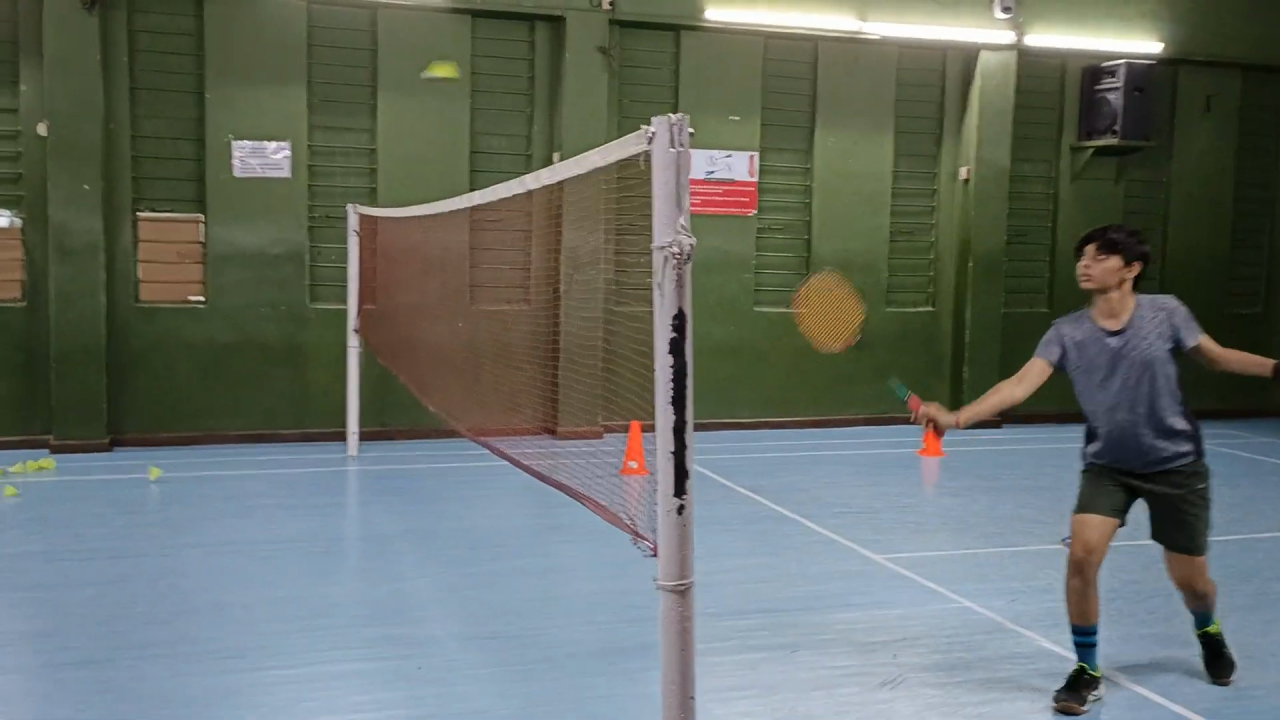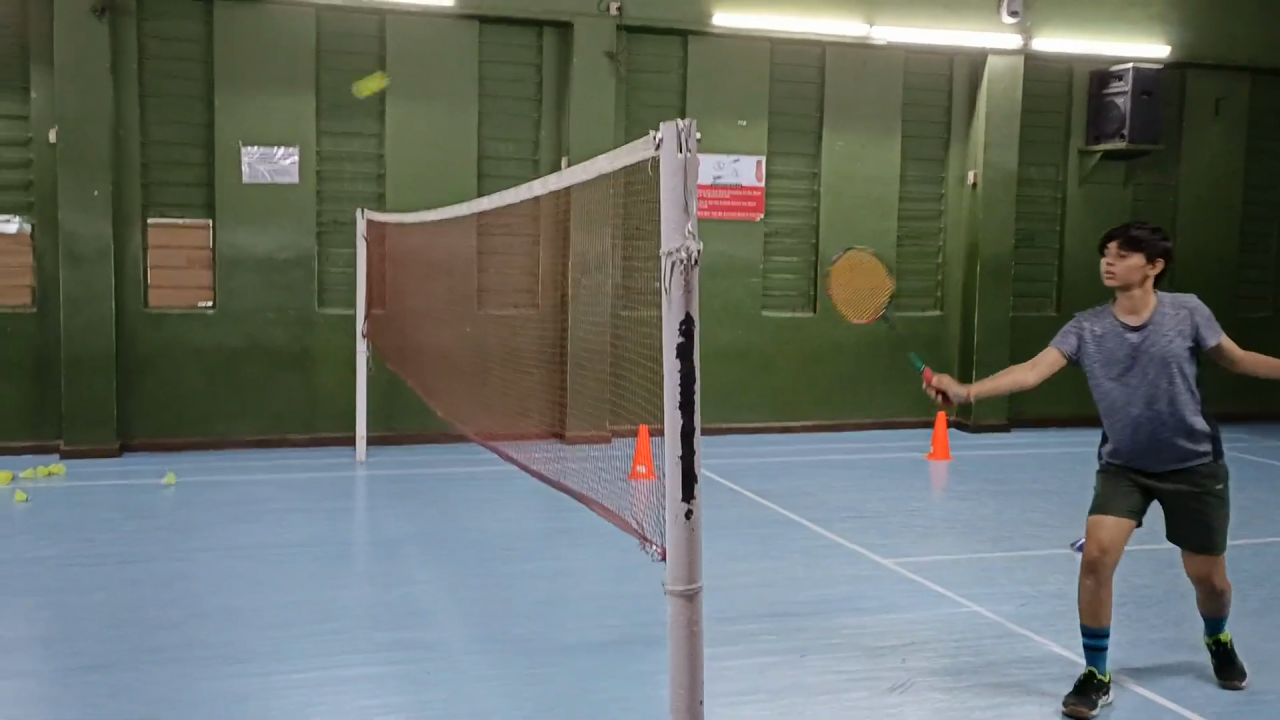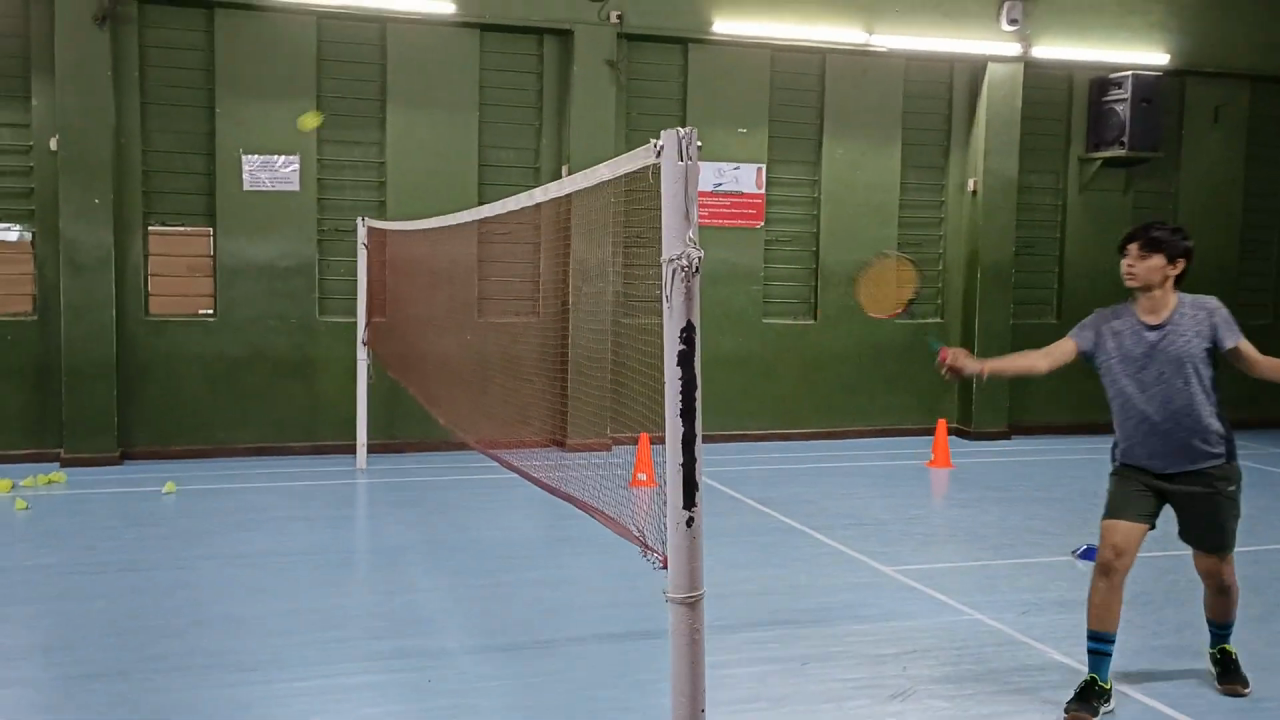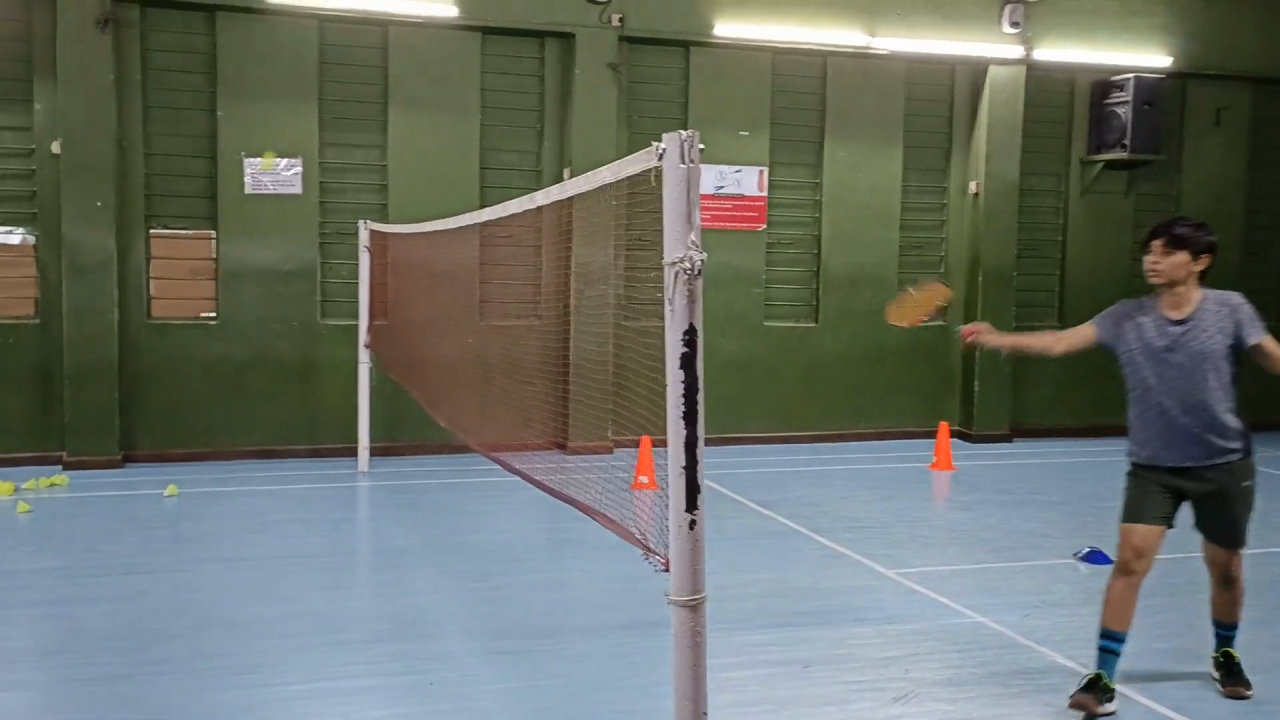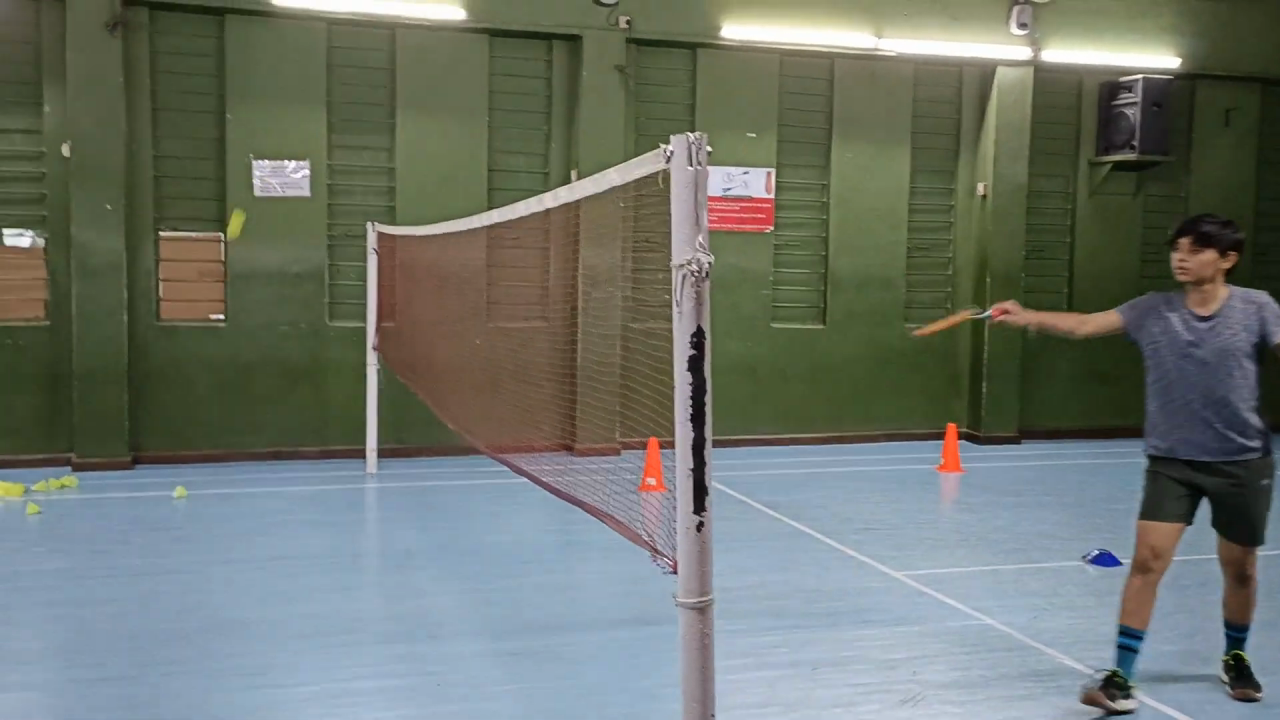
dt=0.1s
person 1, frame 1
left shoulder: (1166, 313)
right shoulder: (1066, 332)
left elbow: (1216, 357)
right elbow: (1019, 385)
right wrist: (956, 417)
left hip: (1175, 462)
right hip: (1107, 465)
left knee: (1191, 579)
right knee: (1082, 556)
left ankle: (1208, 633)
right ankle: (1087, 671)
person 1, frame 2
left shoulder: (1188, 312)
right shoulder: (1086, 327)
left elbow: (1238, 359)
right elbow: (1032, 370)
right wrist: (966, 391)
left hip: (1195, 464)
right hip: (1123, 465)
left knee: (1208, 576)
right knee: (1096, 558)
left ankle: (1219, 644)
right ankle: (1095, 676)
person 1, frame 3
left shoulder: (1206, 313)
right shoulder: (1103, 325)
right elbow: (1044, 359)
right wrist: (979, 367)
left hip: (1207, 465)
right hip: (1136, 467)
left knee: (1218, 575)
right knee: (1110, 560)
left ankle: (1222, 652)
person 1, frame 4
left shoulder: (1232, 310)
right shoulder: (1127, 317)
right elbow: (1061, 341)
right wrist: (1002, 339)
left hip: (1223, 462)
right hip: (1153, 463)
left knee: (1226, 569)
right knee: (1130, 562)
left ankle: (1225, 656)
person 1, frame 5
right shoulder: (1152, 310)
right elbow: (1085, 325)
right wrist: (1030, 317)
right hip: (1171, 459)
right knee: (1147, 560)
left ankle: (1235, 658)
right ankle: (1121, 678)
